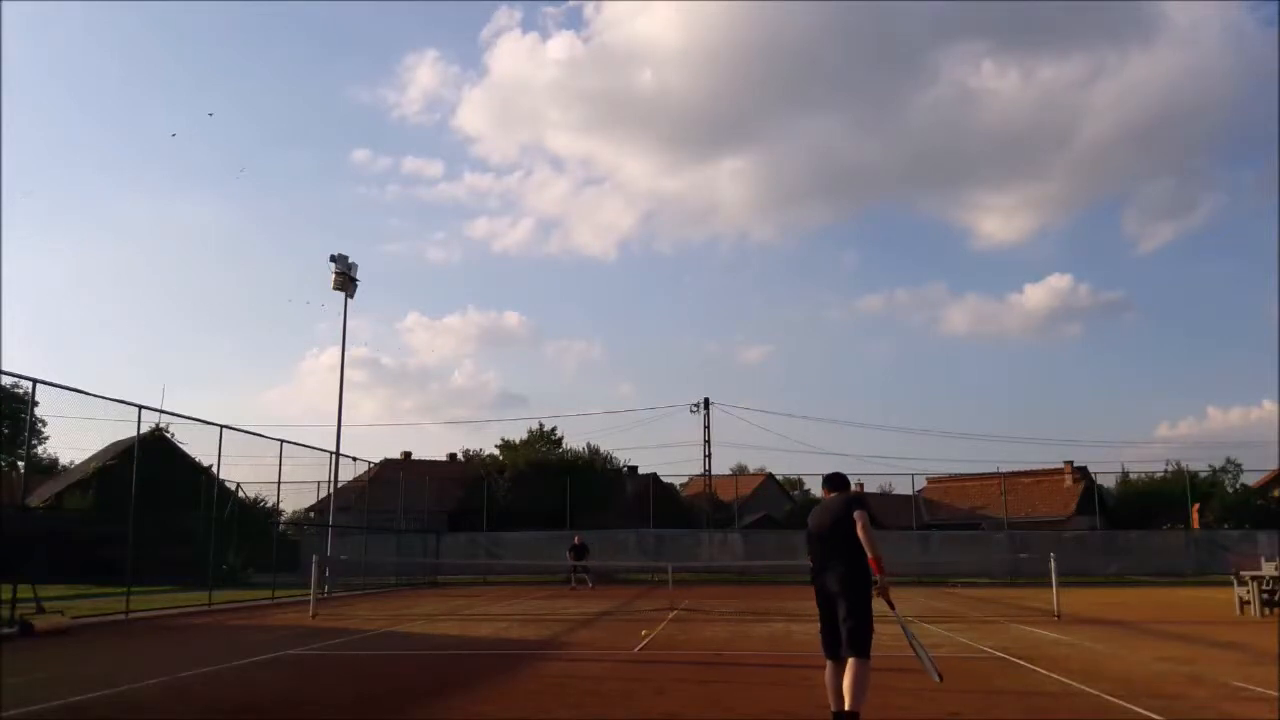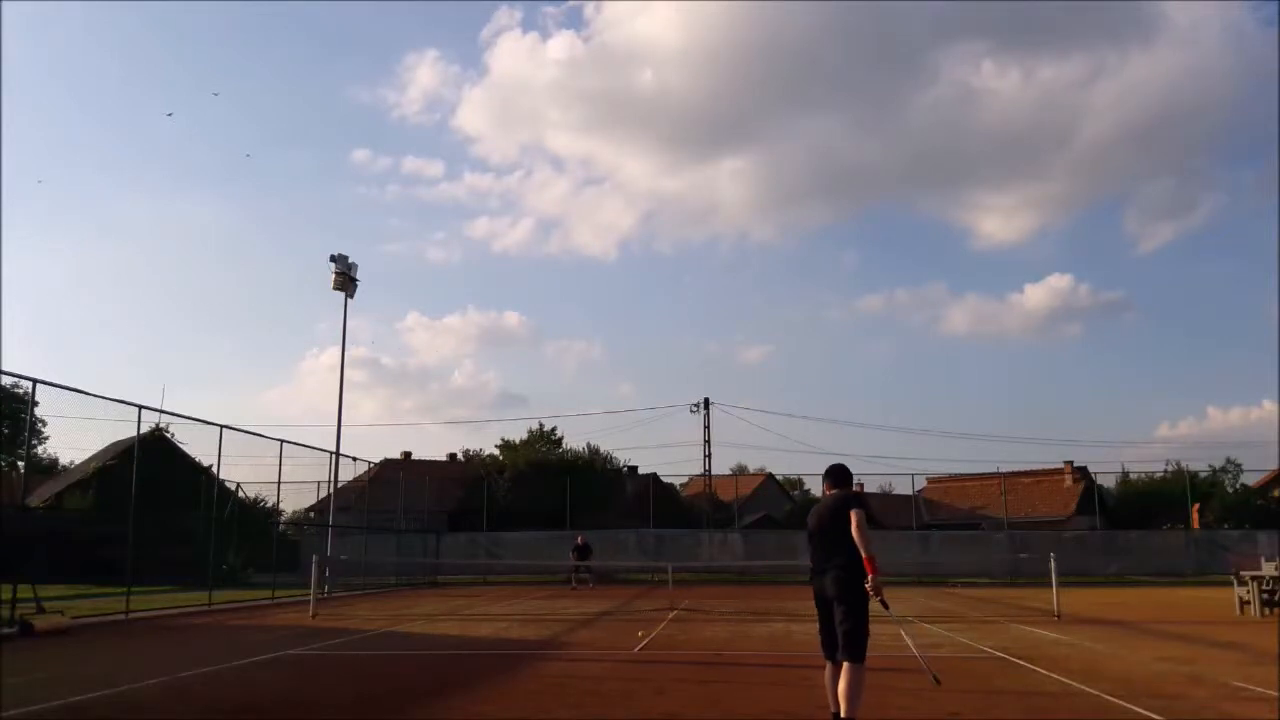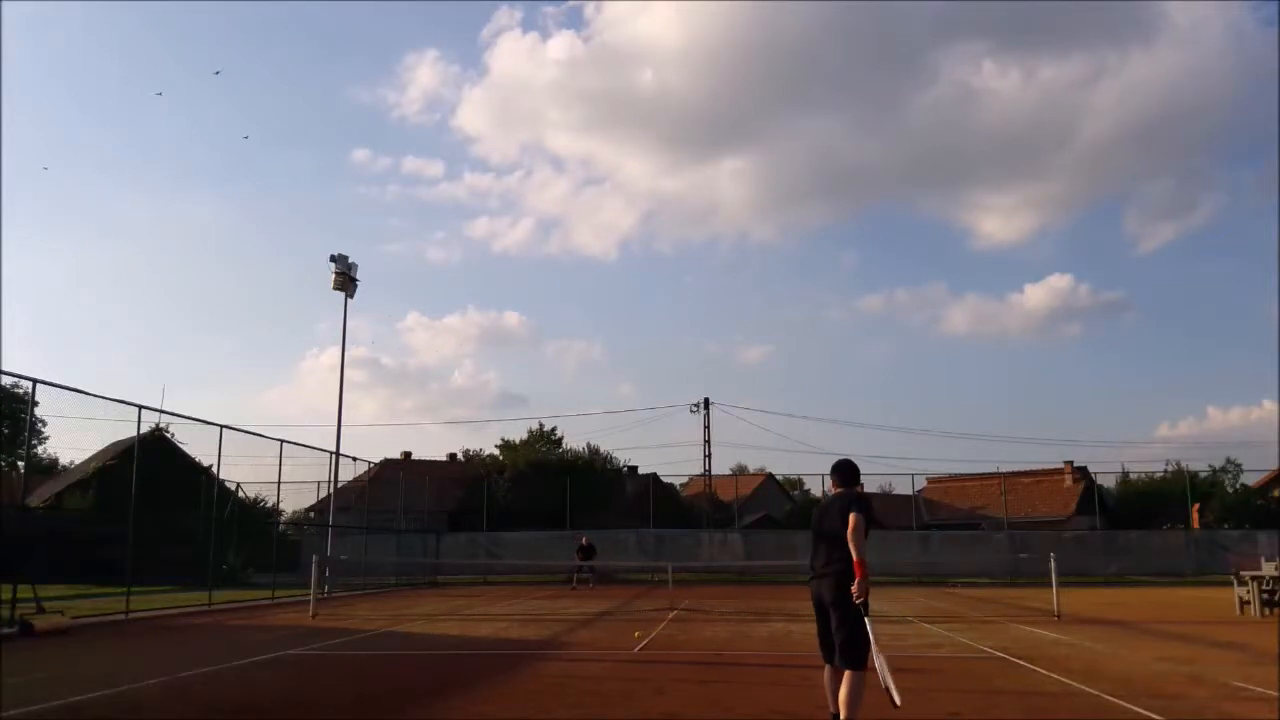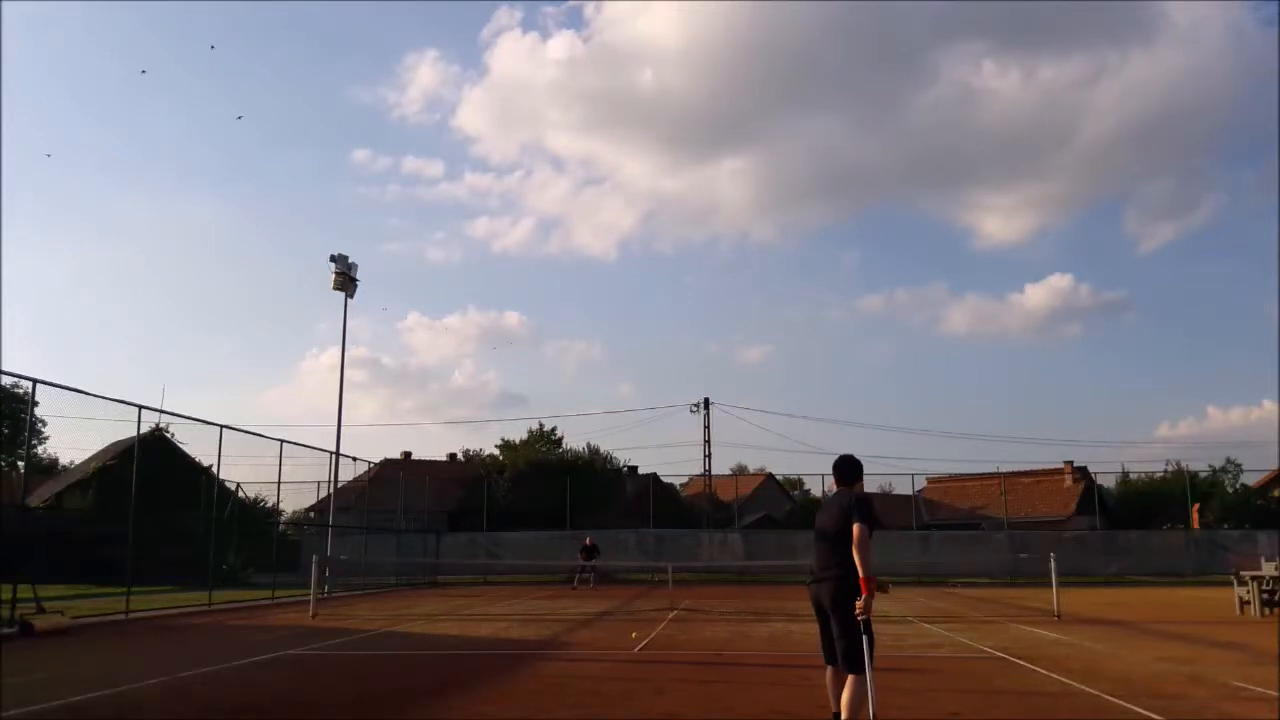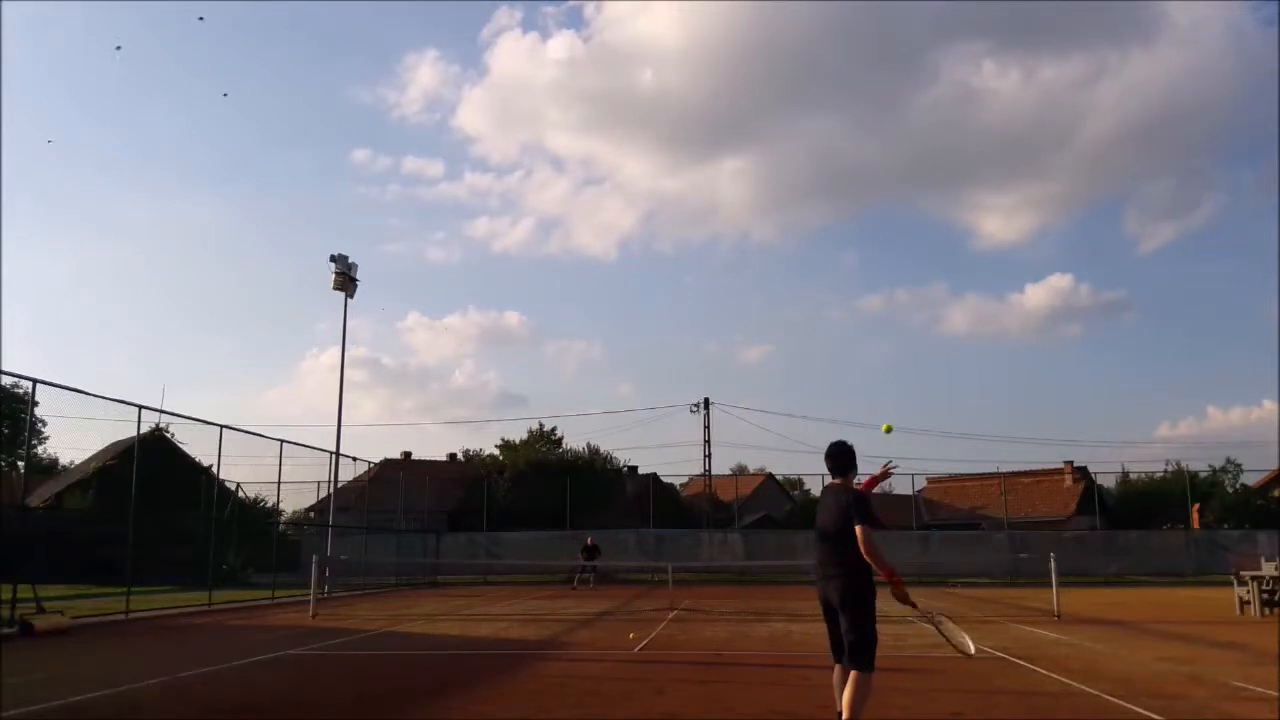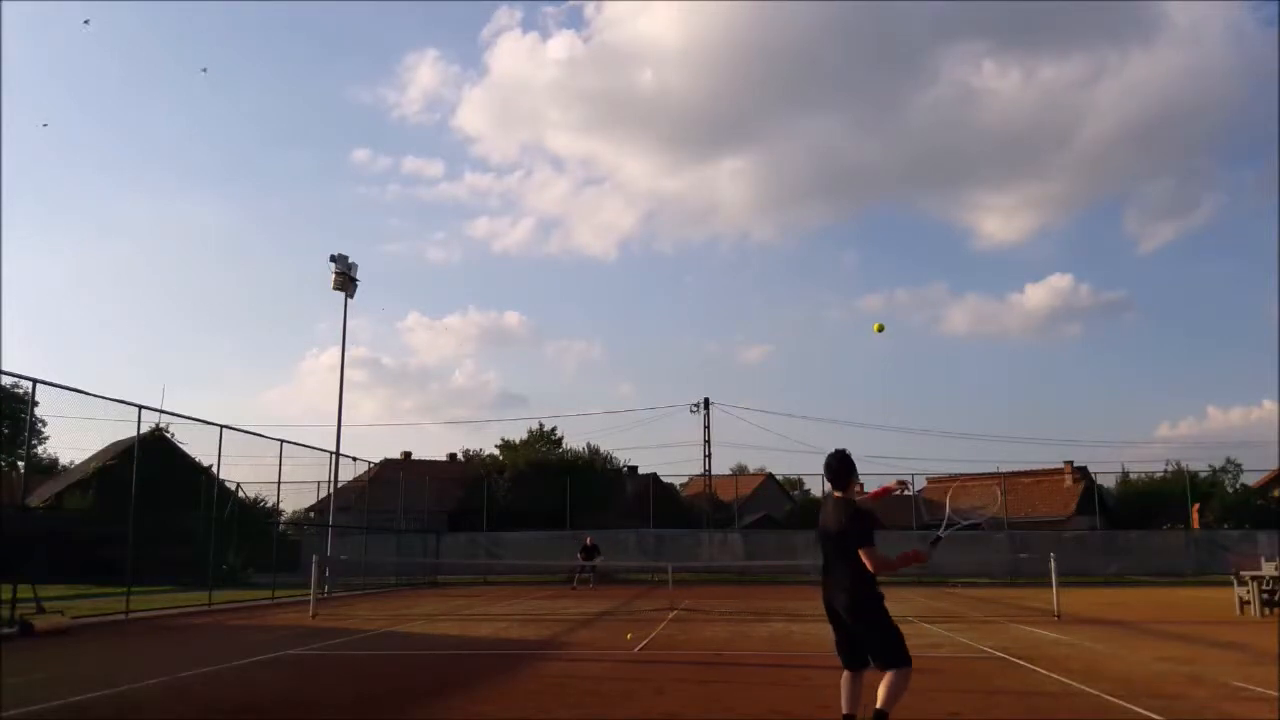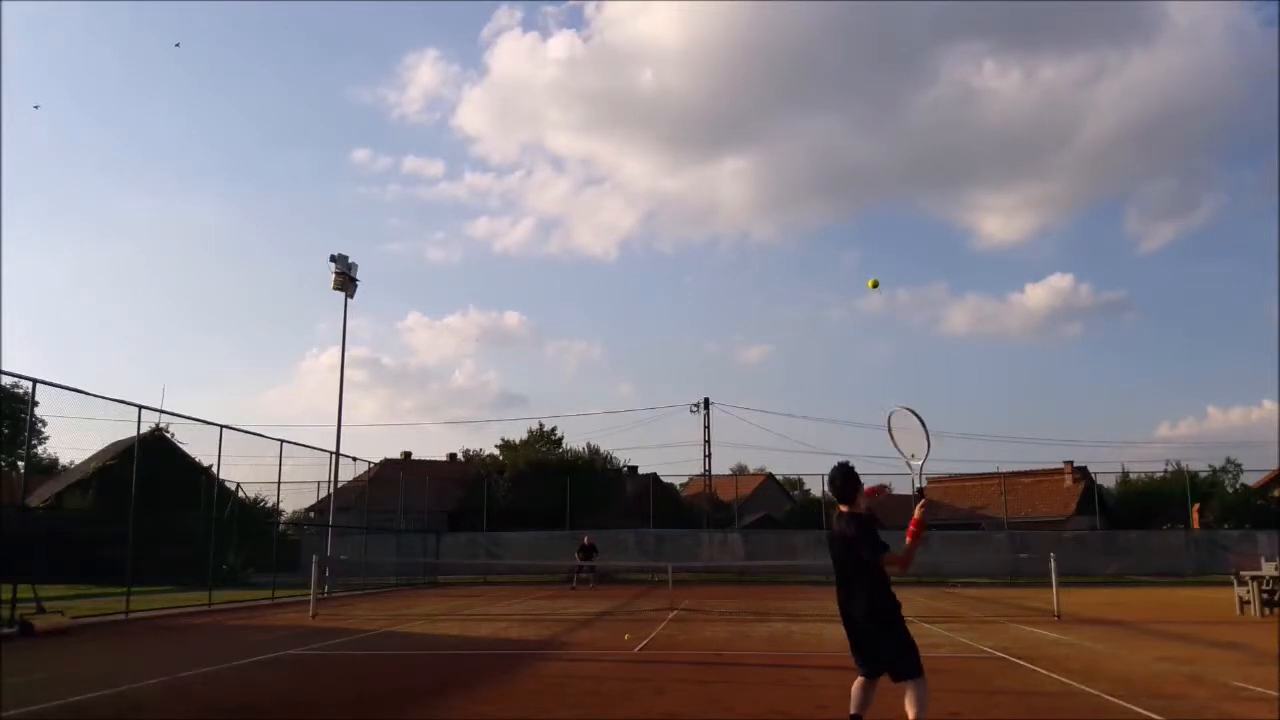
dt=0.2s
person 1, frame 1
left shoulder: (814, 514)
right shoulder: (855, 499)
right elbow: (862, 526)
right wrist: (878, 569)
left hip: (823, 584)
right hip: (851, 578)
left knee: (834, 658)
right knee: (857, 655)
person 1, frame 2
left shoulder: (815, 512)
right shoulder: (854, 497)
right elbow: (857, 525)
right wrist: (871, 568)
left hip: (821, 584)
right hip: (848, 579)
left knee: (833, 658)
right knee: (852, 659)
person 1, frame 3
left shoulder: (821, 508)
right shoulder: (857, 499)
right elbow: (854, 529)
right wrist: (861, 573)
left hip: (819, 585)
right hip: (844, 584)
left knee: (833, 661)
right knee: (854, 665)
person 1, frame 4
left shoulder: (826, 506)
right shoulder: (859, 501)
right elbow: (859, 541)
right wrist: (867, 589)
left hip: (819, 588)
right hip: (844, 589)
left knee: (835, 662)
right knee: (858, 669)
person 1, frame 5
left shoulder: (827, 494)
right shoulder: (855, 498)
right elbow: (865, 545)
left wrist: (875, 479)
right wrist: (895, 581)
left hip: (827, 586)
right hip: (852, 586)
left knee: (843, 661)
right knee: (861, 667)
person 1, frame 6
left shoulder: (829, 504)
right shoulder: (855, 515)
right elbow: (874, 564)
left wrist: (886, 491)
right wrist: (909, 558)
left hip: (833, 598)
right hip: (859, 598)
left knee: (853, 667)
right knee: (899, 666)
person 1, frame 7
left shoulder: (840, 518)
right shoulder: (860, 528)
right elbow: (901, 563)
right wrist: (916, 525)
left hip: (850, 610)
right hip: (878, 610)
left knee: (868, 673)
right knee: (912, 677)
